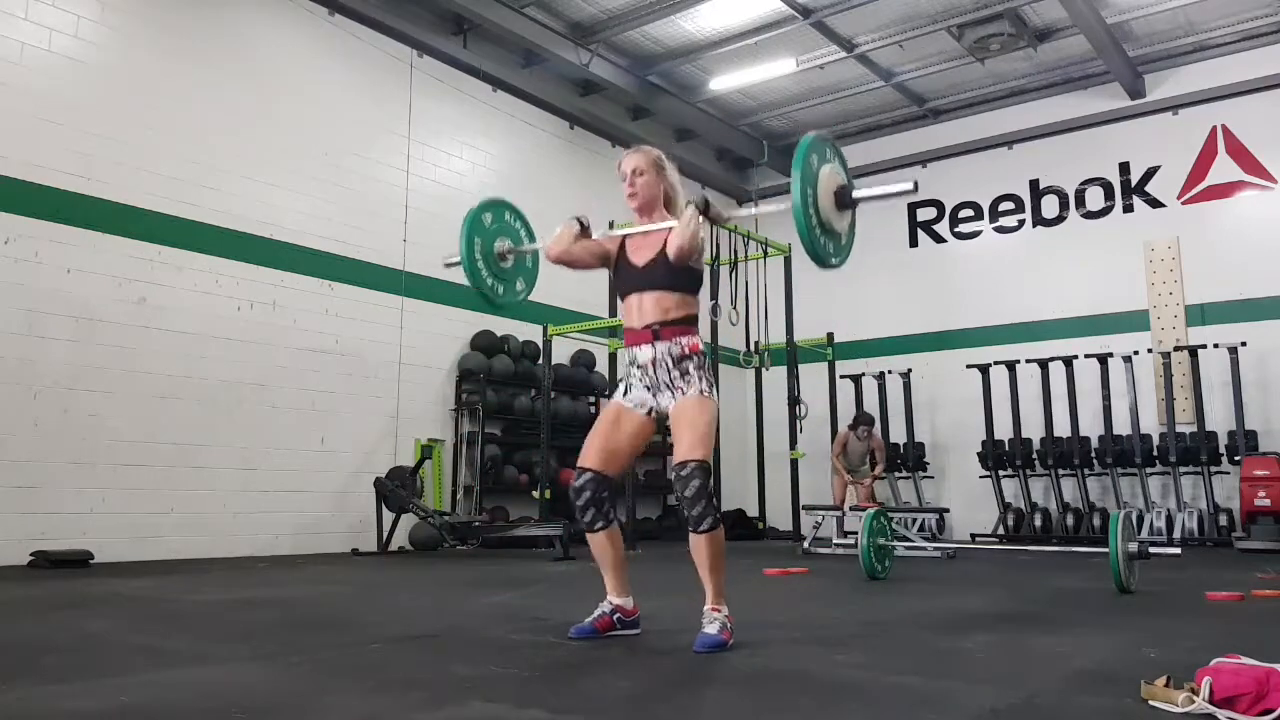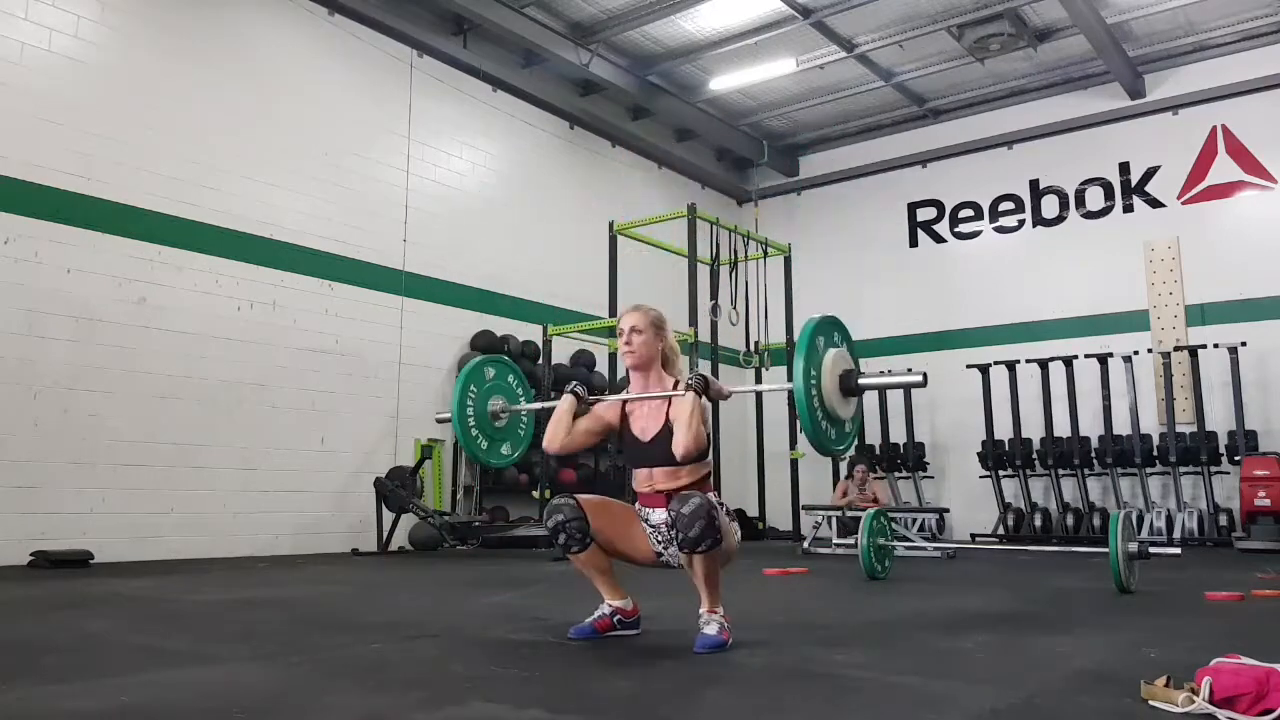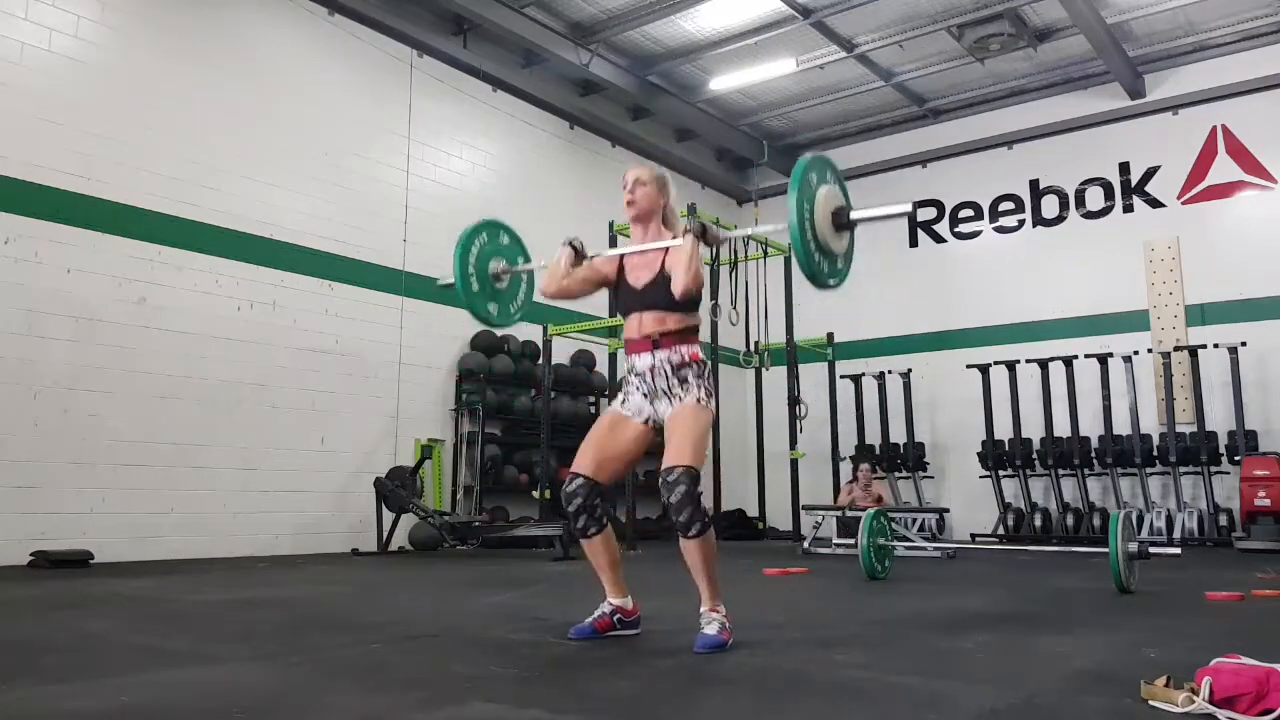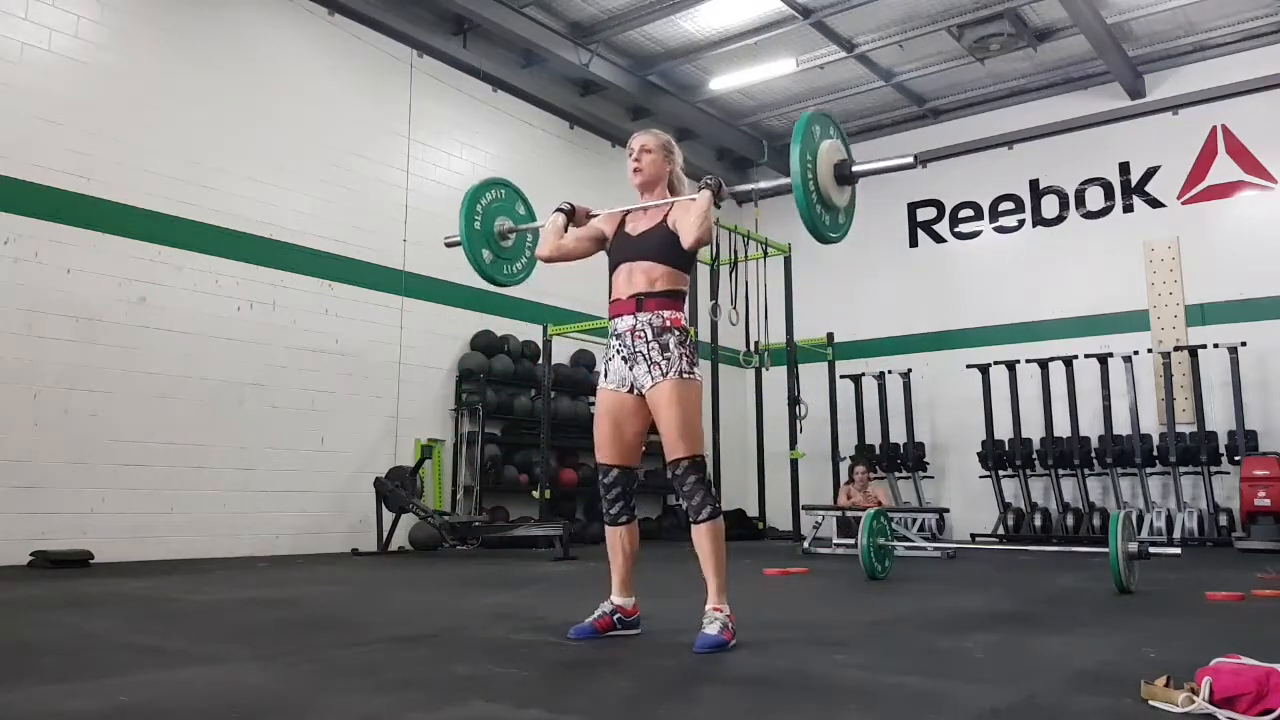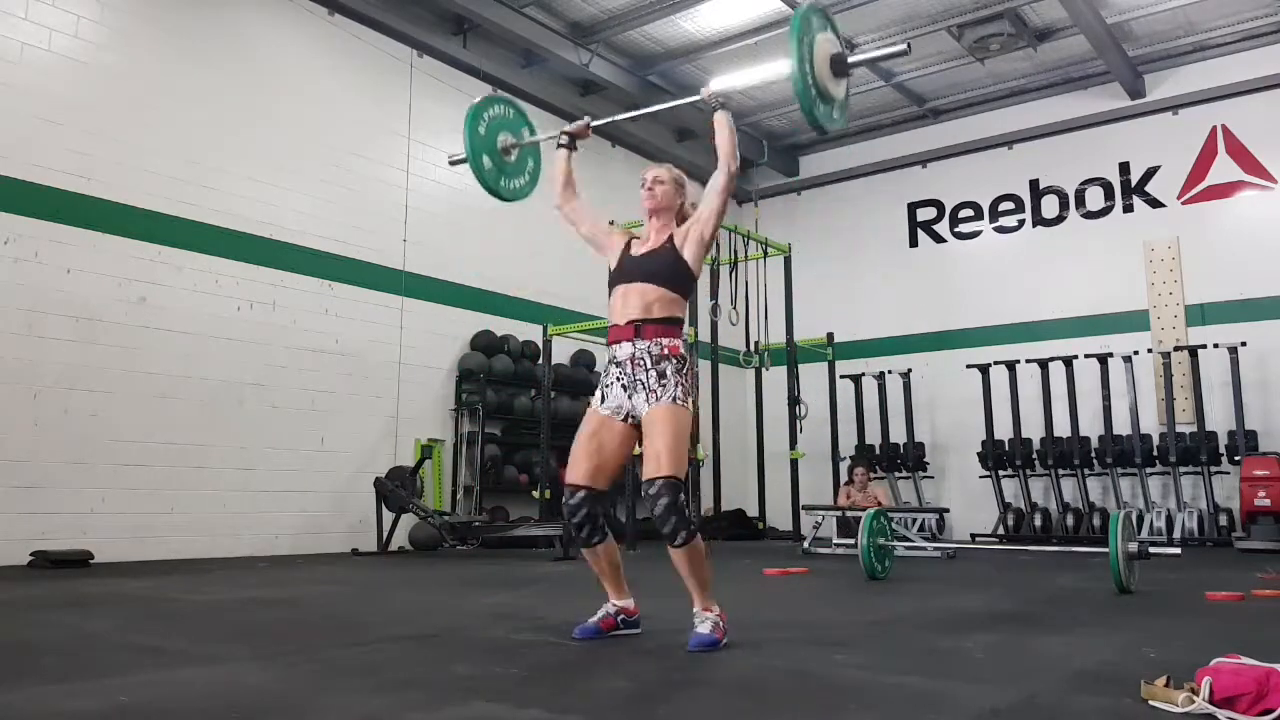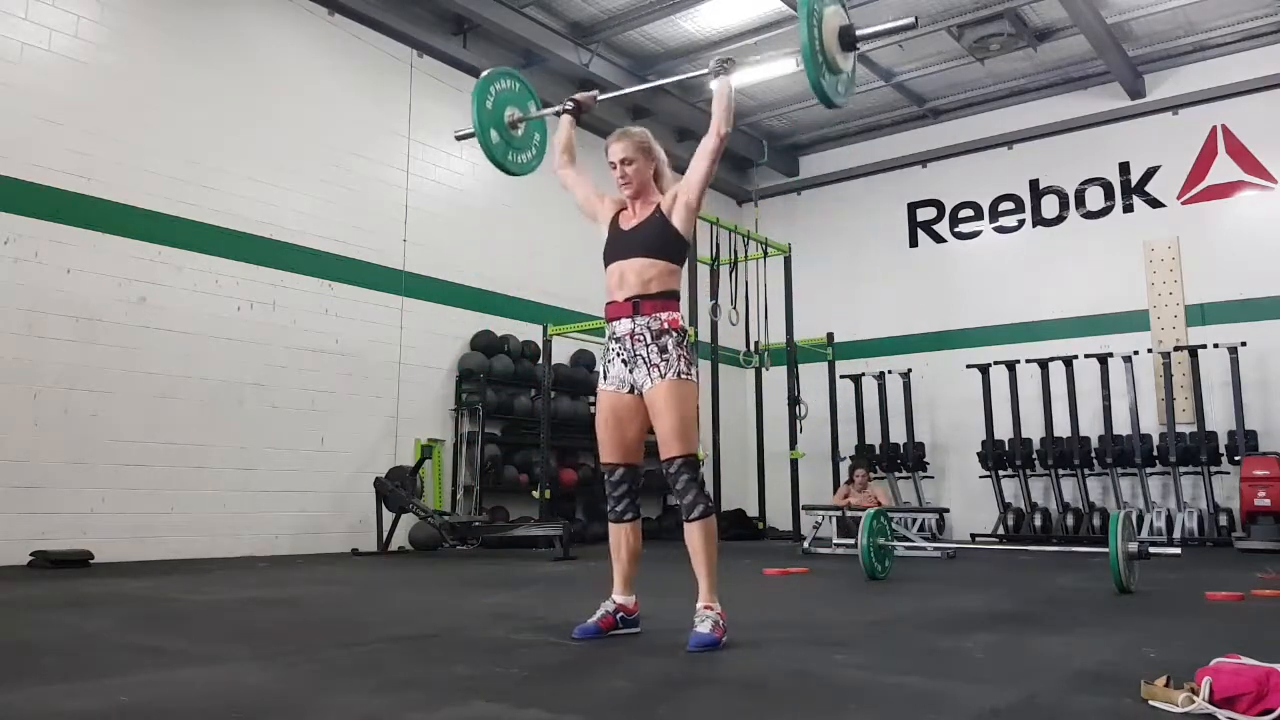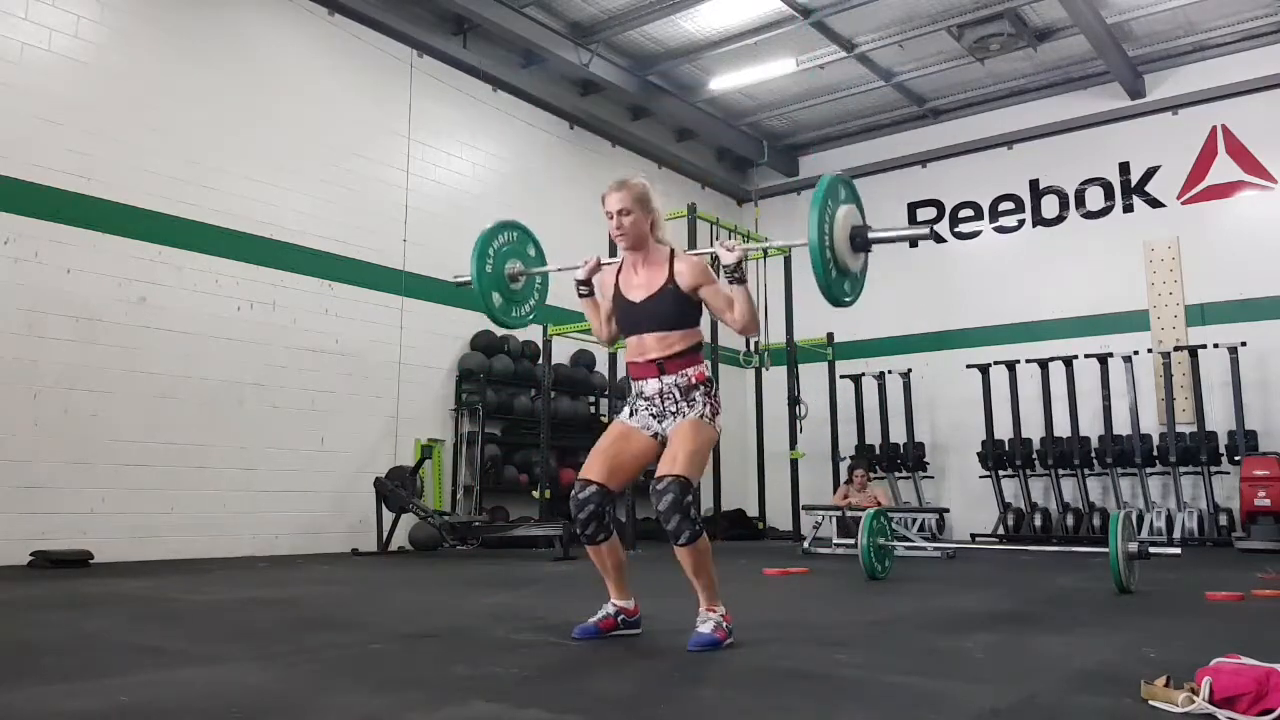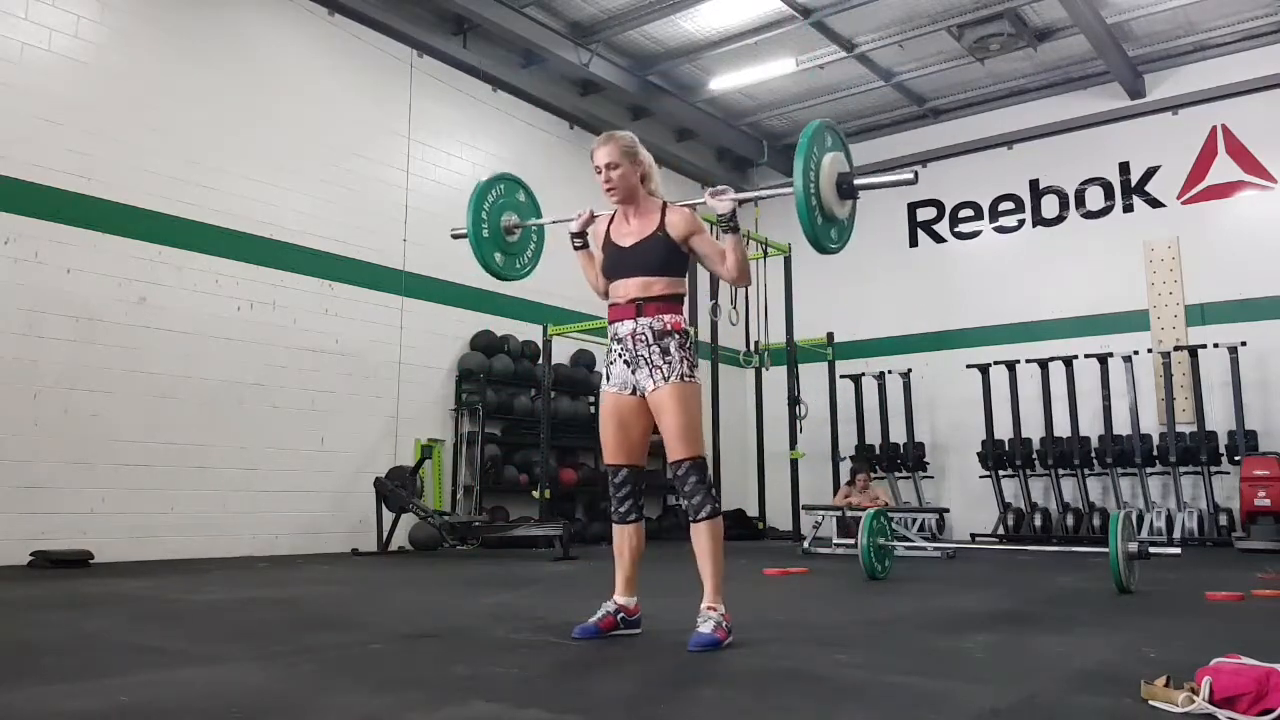
dt=0.4s
person 1, frame 1
left shoulder: (683, 234)
right shoulder: (618, 245)
left elbow: (680, 244)
right elbow: (556, 251)
left wrist: (697, 212)
right wrist: (578, 226)
left hip: (681, 367)
right hip: (635, 372)
left knee: (691, 481)
right knee: (587, 484)
left ankle: (716, 612)
right ankle: (620, 605)
person 1, frame 2
left shoulder: (685, 397)
right shoulder: (615, 409)
left elbow: (685, 447)
right elbow: (554, 443)
left wrist: (695, 392)
right wrist: (572, 396)
left hip: (700, 510)
right hip: (647, 521)
left knee: (692, 511)
right knee: (562, 513)
left ankle: (713, 613)
right ankle: (619, 606)
person 1, frame 3
left shoulder: (678, 250)
right shoulder: (614, 261)
left elbow: (684, 288)
right elbow: (552, 288)
left wrist: (692, 237)
right wrist: (570, 254)
left hip: (685, 386)
right hip: (636, 388)
left knee: (678, 487)
right knee: (578, 489)
left ankle: (714, 611)
right ankle: (619, 605)
person 1, frame 4
left shoulder: (680, 212)
right shoulder: (612, 222)
left elbow: (695, 237)
right elbow: (548, 250)
left wrist: (707, 195)
right wrist: (564, 214)
left hip: (665, 340)
right hip: (619, 346)
left knee: (687, 476)
right knee: (613, 482)
left ankle: (718, 610)
right ankle: (622, 603)
person 1, frame 5
left shoulder: (687, 238)
right shoulder: (620, 243)
left elbow: (725, 170)
right elbow: (567, 200)
left wrist: (718, 113)
right wrist: (566, 145)
left hip: (663, 371)
right hip: (617, 374)
left knee: (662, 497)
right knee: (577, 499)
left ankle: (709, 611)
right ankle: (621, 605)
person 1, frame 6
left shoulder: (678, 202)
right shoulder: (610, 211)
left elbow: (717, 134)
right elbow: (563, 163)
left wrist: (722, 79)
right wrist: (571, 112)
left hip: (662, 340)
right hip: (616, 346)
left knee: (682, 474)
right knee: (617, 483)
left ankle: (709, 609)
right ankle: (622, 602)
person 1, frame 7
left shoulder: (687, 267)
right shoulder: (612, 277)
left elbow: (746, 325)
right elbow: (604, 335)
left wrist: (735, 269)
right wrist: (584, 286)
left hip: (688, 397)
right hip: (641, 401)
left knee: (670, 497)
right knee: (586, 498)
left ankle: (713, 610)
right ankle: (622, 605)
person 1, frame 8
left shoulder: (677, 219)
right shoulder: (605, 228)
left elbow: (737, 275)
left wrist: (728, 221)
right wrist: (578, 239)
left hip: (665, 345)
right hip: (618, 351)
left knee: (689, 475)
right knee: (621, 483)
left ankle: (713, 609)
right ankle: (624, 603)
